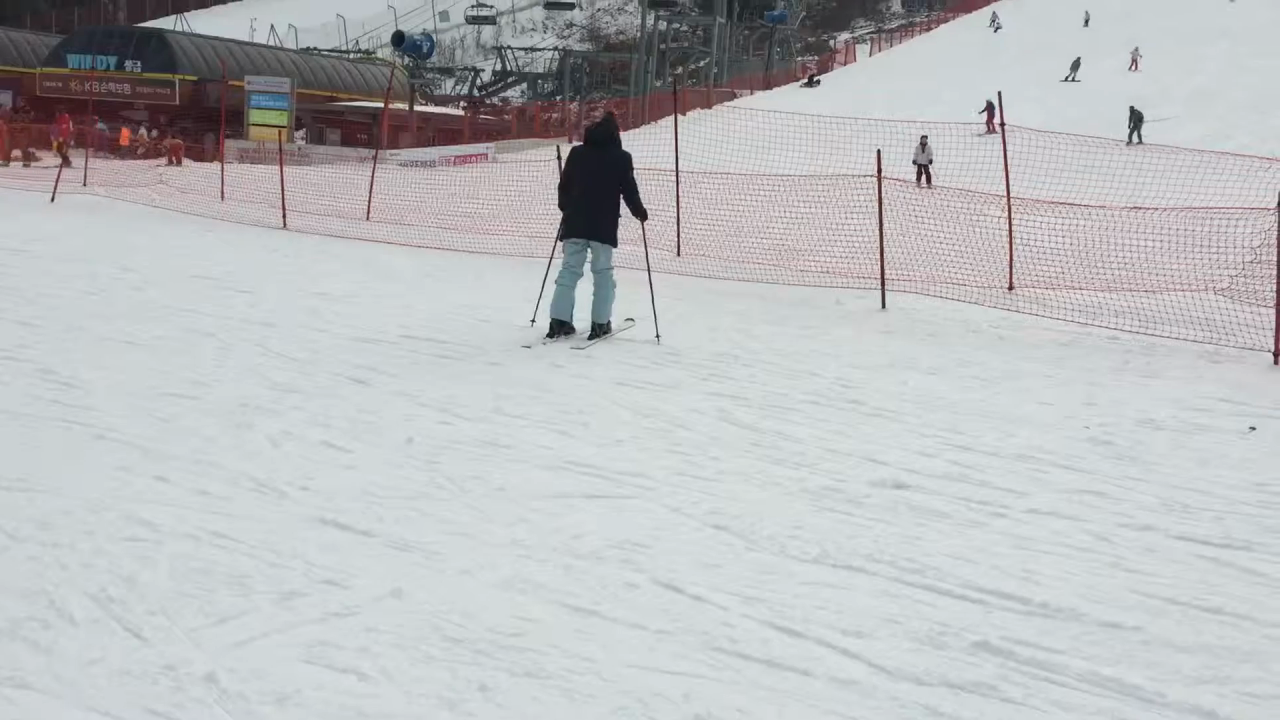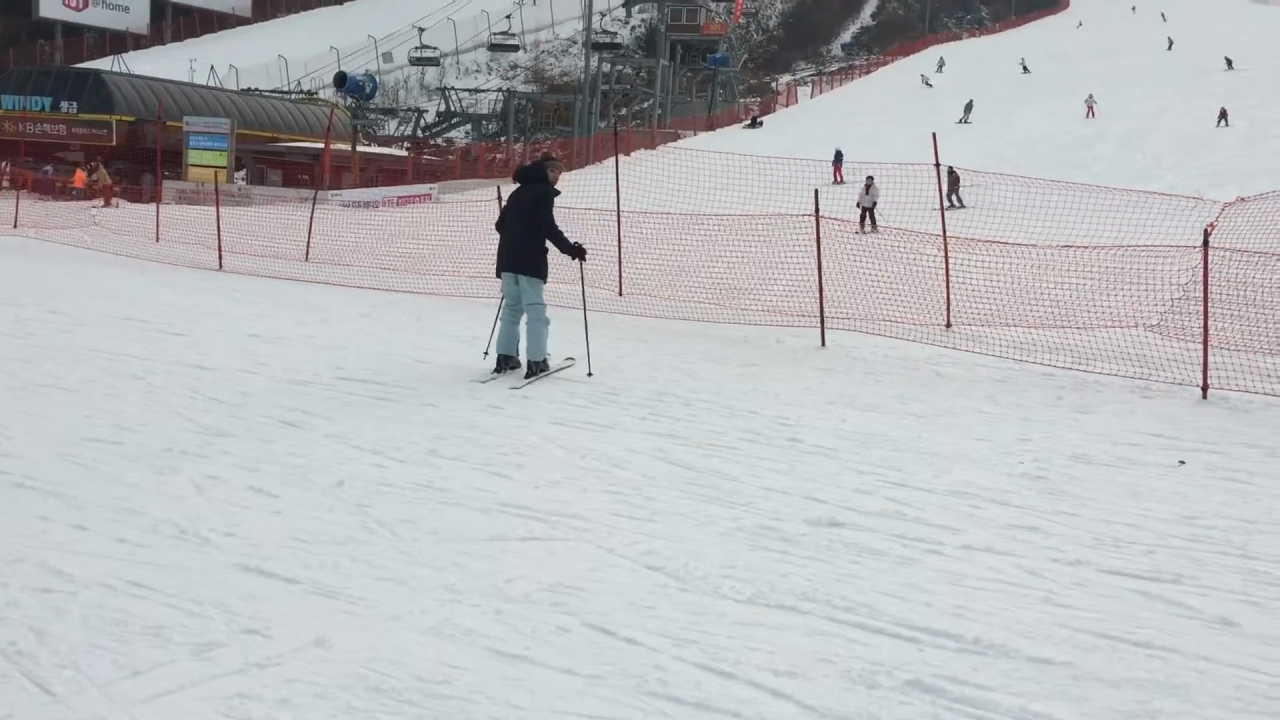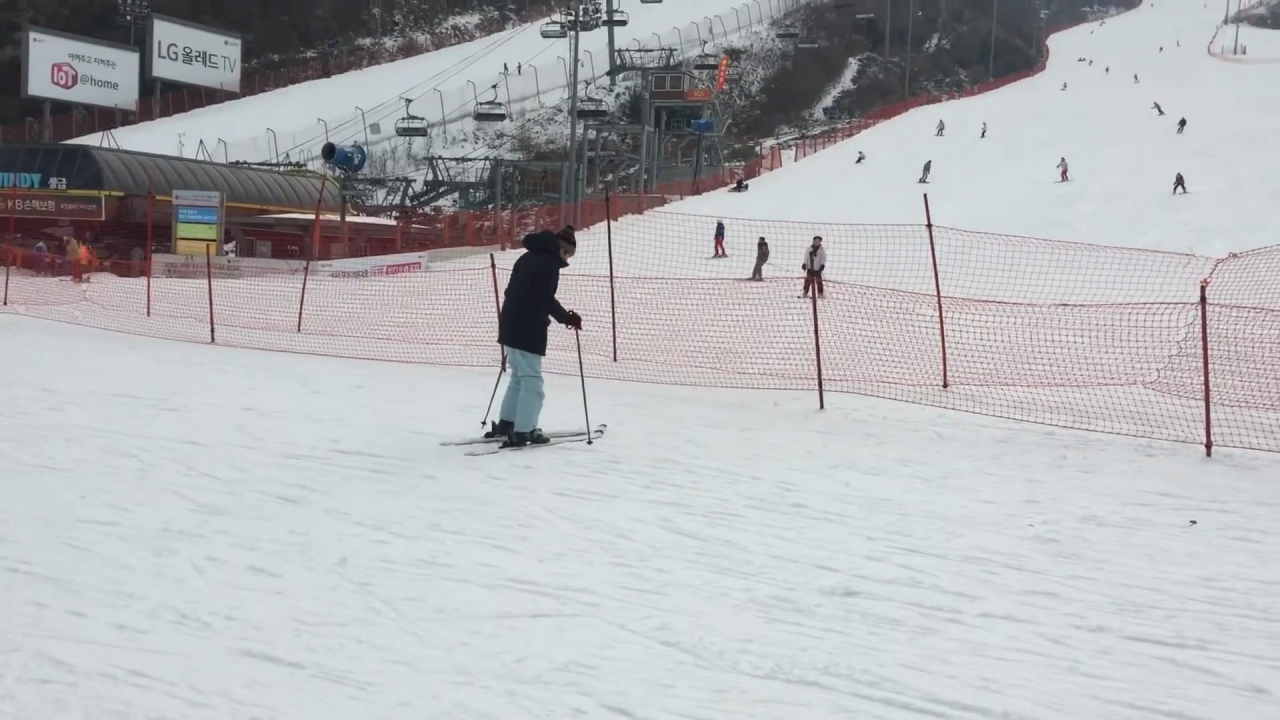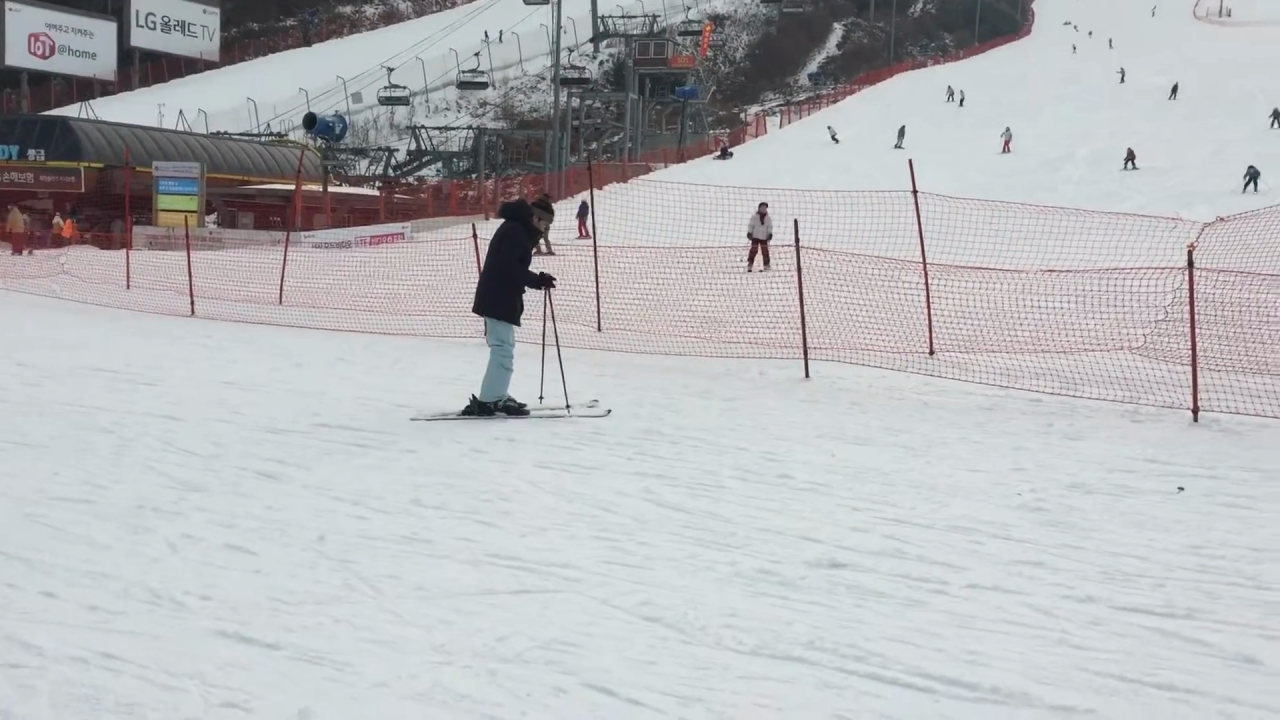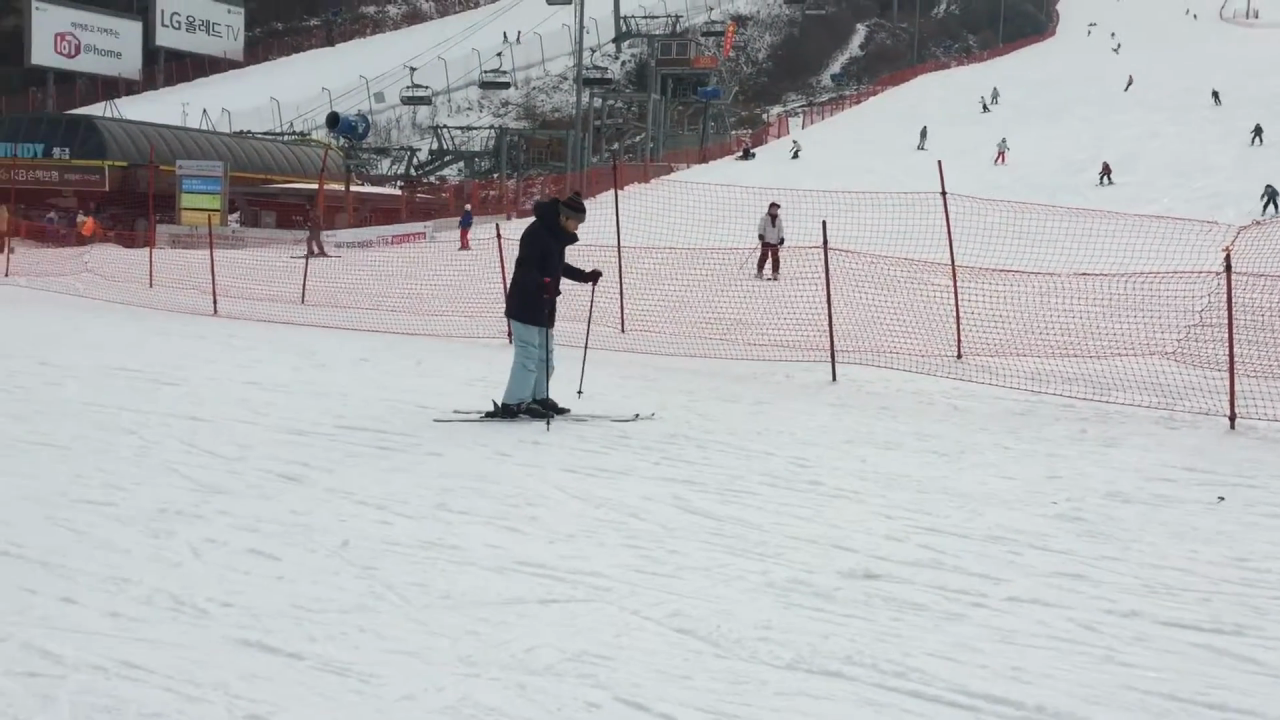
dt=1s
person 1, frame 1
left shoulder: (577, 152)
right shoulder: (621, 157)
left elbow: (564, 186)
right elbow: (629, 190)
left wrist: (566, 208)
right wrist: (640, 212)
left hip: (575, 221)
right hip: (604, 224)
left knee: (569, 270)
right knee: (602, 272)
left ankle: (559, 321)
right ankle: (600, 323)
person 1, frame 2
left shoulder: (518, 192)
right shoulder: (543, 192)
left elbow: (501, 224)
right elbow: (549, 227)
right wrist: (571, 249)
left hip: (508, 257)
right hip: (530, 259)
left knee: (512, 307)
right knee: (535, 309)
left ankle: (505, 357)
right ankle: (536, 361)
person 1, frame 3
left shoulder: (527, 258)
right shoulder: (549, 263)
left elbow: (511, 291)
right elbow: (546, 299)
right wrist: (566, 317)
left hip: (511, 325)
right hip: (529, 329)
left knee: (519, 377)
right knee: (531, 380)
left ankle: (506, 423)
right ankle: (523, 431)
person 1, frame 4
left shoulder: (518, 229)
right shoulder: (515, 230)
right elbow: (510, 267)
left wrist: (538, 279)
right wrist: (538, 280)
left hip: (501, 298)
right hip: (498, 299)
left knee: (502, 349)
right knee: (503, 350)
left ankle: (494, 396)
right ankle: (488, 401)
person 1, frame 5
left shoulder: (557, 235)
right shoulder: (536, 232)
right elbow: (524, 266)
left wrist: (584, 276)
right wrist: (539, 283)
left hip: (544, 303)
right hip: (525, 302)
left knee: (544, 354)
right knee: (528, 353)
left ankle: (538, 397)
right ankle: (513, 403)
